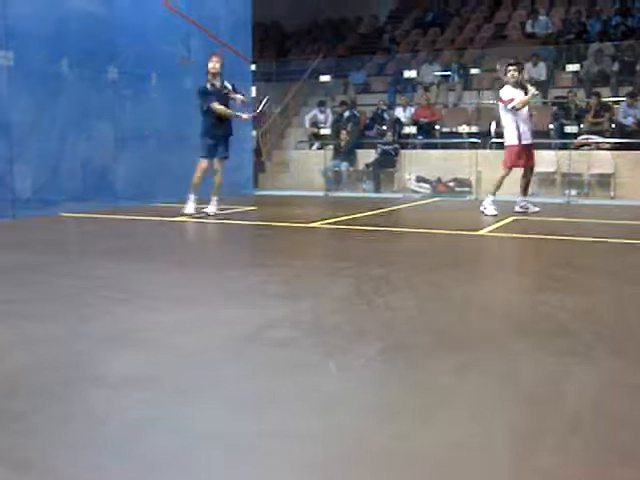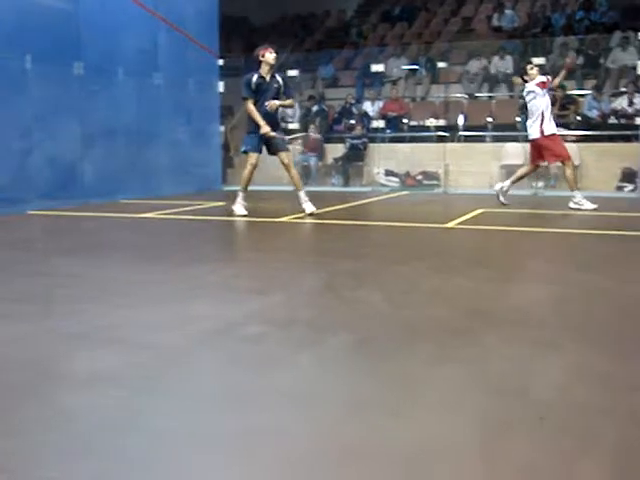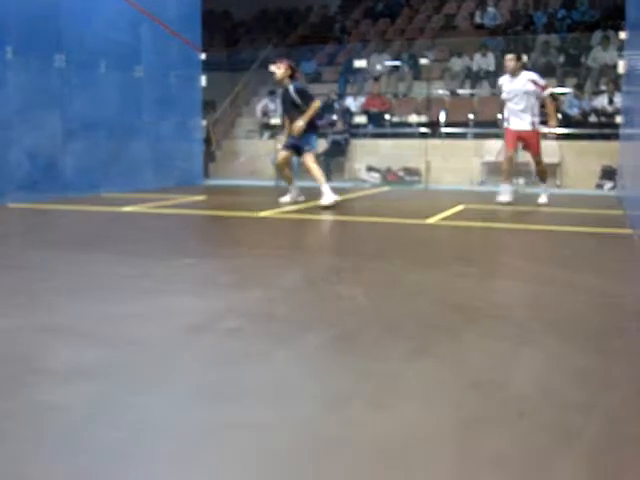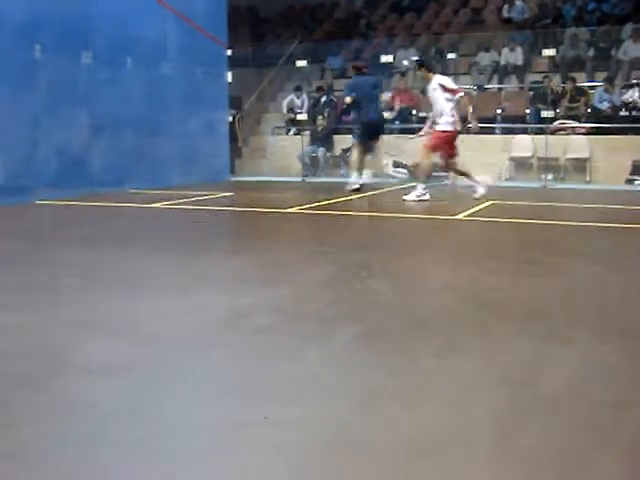
dt=0.7s
person 1, frame 1
left shoulder: (228, 87)
right shoulder: (204, 89)
left elbow: (238, 100)
right elbow: (219, 109)
left wrist: (240, 98)
right wrist: (239, 116)
left hip: (224, 134)
right hip: (209, 134)
left knee: (217, 168)
right knee: (202, 167)
left ankle: (214, 203)
right ankle: (191, 200)
person 1, frame 2
left shoulder: (279, 80)
right shoulder: (250, 79)
left elbow: (291, 103)
right elbow: (249, 105)
left wrist: (279, 103)
right wrist: (262, 125)
left hip: (274, 128)
right hip: (256, 128)
left knee: (287, 163)
right knee: (252, 163)
left ankle: (304, 200)
right ankle: (239, 202)
person 1, frame 3
left shoulder: (296, 88)
right shoulder: (284, 93)
left elbow: (317, 104)
left wrist: (302, 121)
right wrist: (285, 139)
left hip: (307, 131)
right hip: (295, 134)
left knee: (308, 161)
right knee: (280, 160)
left ankle: (328, 193)
right ankle: (294, 192)
person 1, frame 4
left shoulder: (350, 83)
right shoulder: (375, 80)
left elbow: (347, 101)
right elbow: (382, 98)
left wrist: (353, 99)
left hip: (363, 119)
right hip: (377, 119)
left knee: (358, 149)
right knee: (371, 148)
left ankle: (356, 179)
person 2, frame 1
left shoulder: (522, 91)
right shoulder: (504, 91)
right elbow: (518, 106)
right wrist: (531, 94)
left hip: (527, 138)
right hip: (514, 139)
left knee: (528, 171)
right knee: (506, 171)
left ankle: (522, 202)
right ankle: (488, 202)
person 2, frame 2
left shoulder: (531, 88)
right shoulder: (537, 83)
right elbow: (553, 83)
left hip: (536, 133)
right hip: (545, 132)
left knee: (532, 166)
right knee: (568, 162)
left ankle: (504, 186)
right ankle: (576, 199)
person 2, frame 3
left shoulder: (532, 78)
right shoulder: (503, 82)
left elbow: (547, 95)
left wrist: (552, 118)
left hip: (530, 126)
right hip: (512, 125)
left knee: (537, 160)
right knee: (509, 155)
left ankle: (543, 191)
right ankle: (506, 190)
person 2, frame 4
left shoulder: (442, 81)
right shoulder: (431, 86)
left elbow: (461, 97)
left wrist: (471, 119)
right wrist: (427, 126)
left hip: (447, 127)
right hip: (442, 127)
left knee: (425, 153)
right knee: (449, 163)
left ankle: (422, 190)
right ankle: (477, 184)
